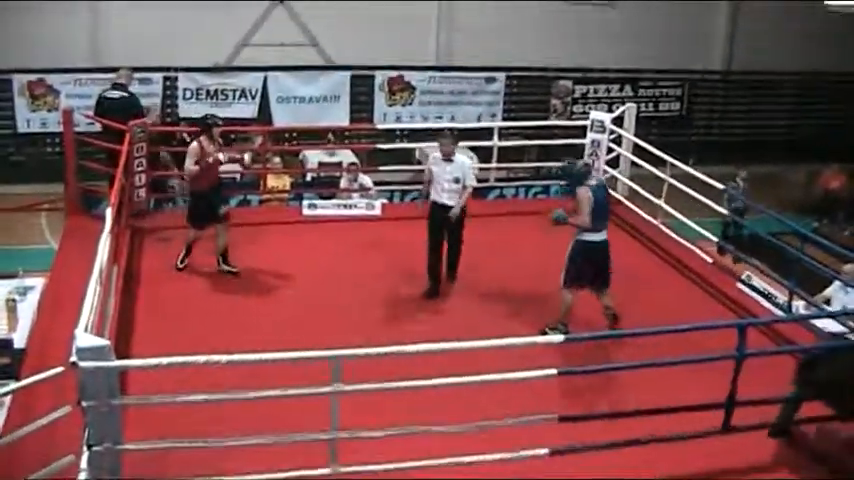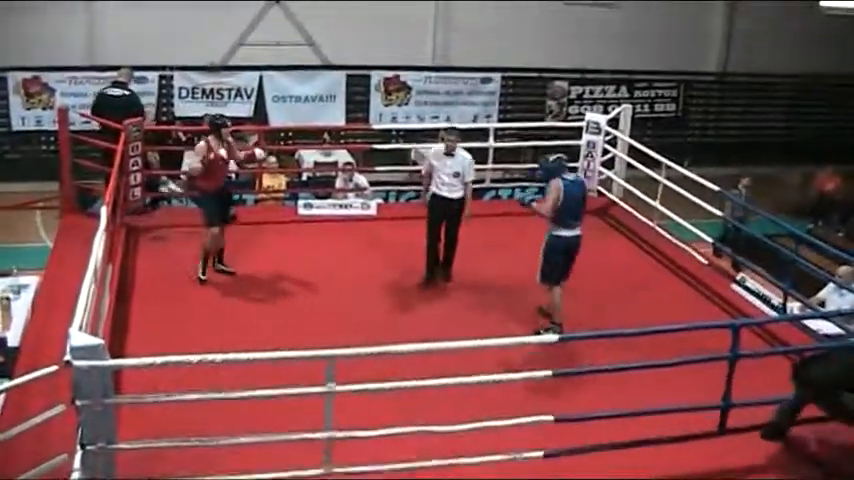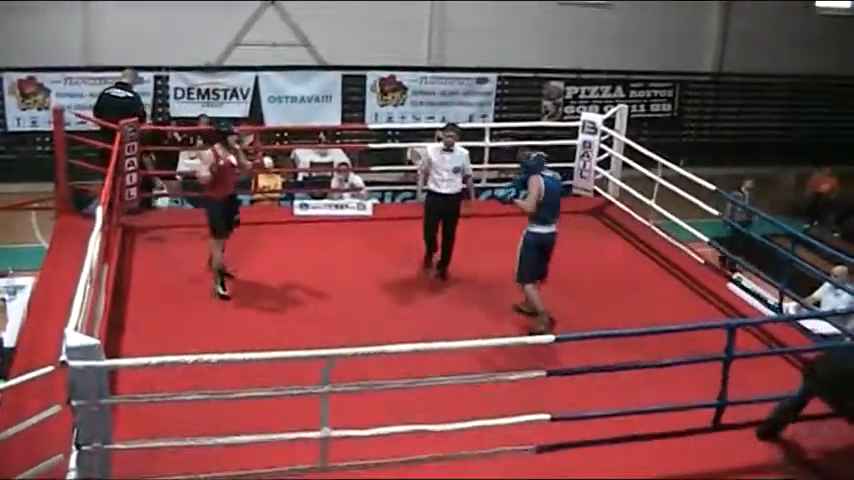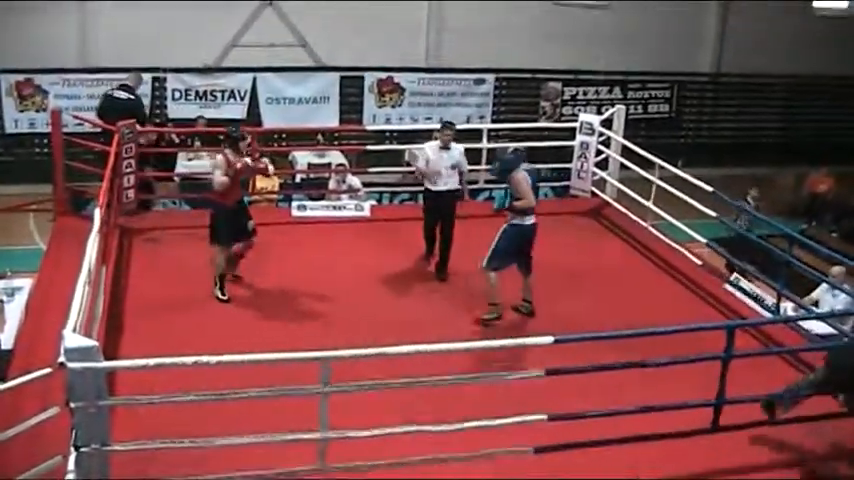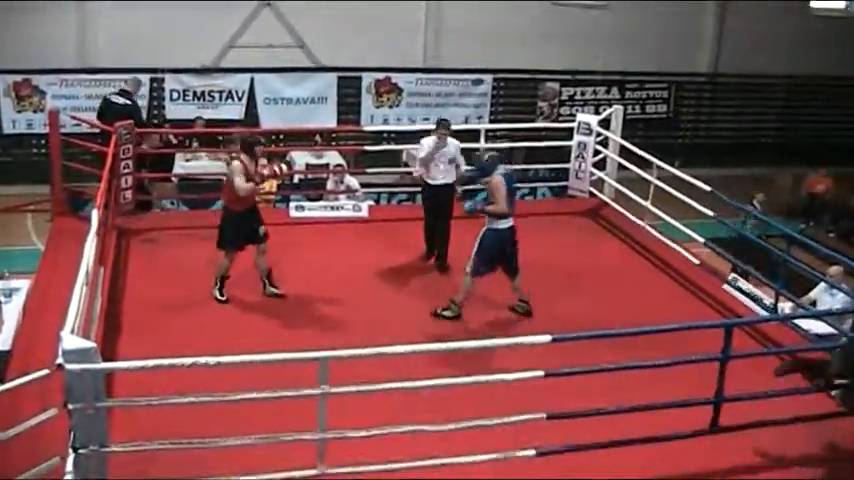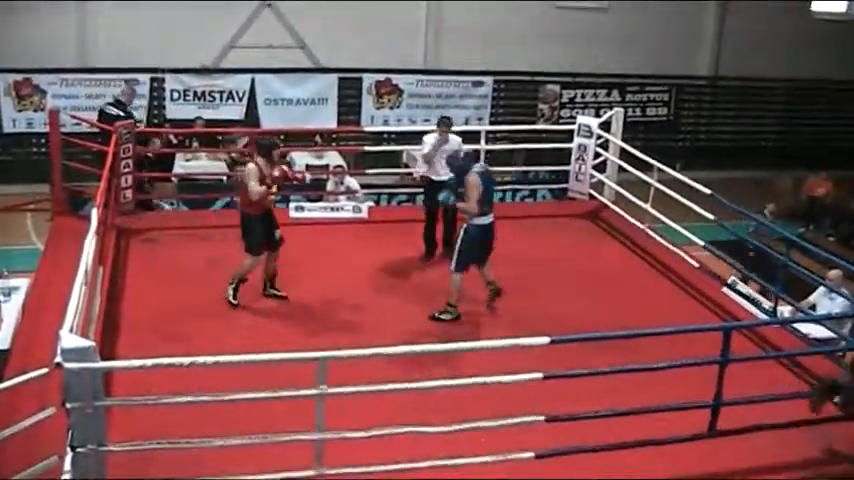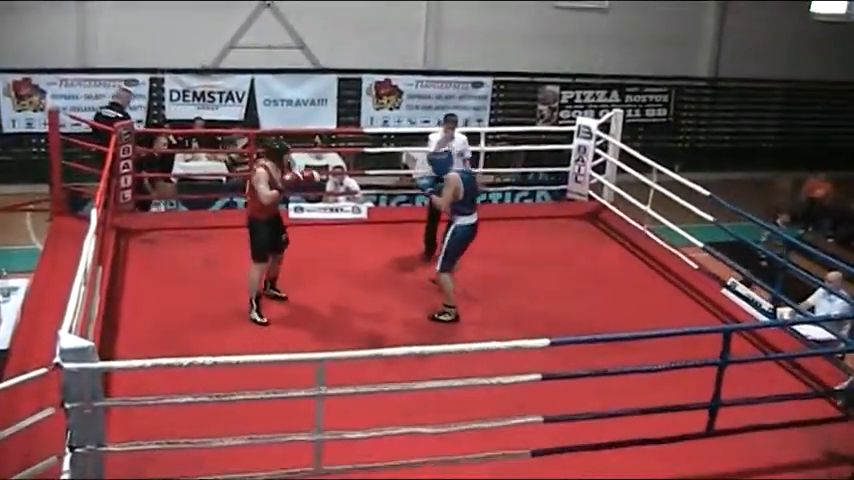
dt=0.2s
person 1, frame 1
left shoulder: (583, 191)
right shoulder: (600, 183)
left elbow: (585, 222)
left wrist: (567, 219)
left hip: (585, 242)
right hip: (602, 241)
left knee: (568, 285)
right knee: (599, 283)
left ankle: (561, 326)
right ankle: (610, 313)
person 1, frame 2
left shoulder: (555, 183)
right shoulder: (579, 180)
left elbow: (546, 211)
left wrist: (530, 202)
left hip: (558, 238)
right hip: (575, 236)
left knee: (553, 283)
right knee: (558, 276)
left ankle: (556, 325)
right ankle: (551, 309)
person 1, frame 3
left shoulder: (535, 179)
right shoulder: (556, 177)
left elbow: (529, 207)
left wrist: (512, 199)
left hip: (535, 234)
right hip: (550, 233)
left knee: (526, 280)
right knee: (537, 274)
left ankle: (545, 318)
right ankle: (530, 305)
person 1, frame 4
left shoulder: (518, 175)
right shoulder: (522, 170)
left elbow: (530, 202)
left wrist: (508, 205)
right wrist: (501, 173)
left hip: (517, 226)
right hip: (529, 225)
left knee: (490, 267)
right knee: (524, 267)
left ankle: (495, 308)
right ankle: (527, 304)
person 1, frame 5
left shoulder: (495, 180)
right shoulder: (504, 171)
left elbow: (502, 208)
left wrist: (480, 208)
right wrist: (479, 178)
left hip: (494, 231)
right hip: (508, 228)
left knee: (472, 271)
right knee: (511, 269)
left ankle: (455, 308)
right ankle: (524, 304)
person 1, frame 6
left shoulder: (471, 178)
right shoulder: (483, 168)
left elbow: (472, 209)
left wrist: (452, 202)
left hip: (475, 226)
right hip: (488, 223)
left knee: (457, 269)
right knee: (479, 260)
left ankle: (452, 309)
right ankle: (492, 286)
person 1, frame 7
left shoulder: (451, 177)
right shoulder: (465, 170)
left elbow: (443, 206)
right elbow: (476, 190)
left wrist: (430, 193)
left hip: (461, 226)
right hip: (471, 223)
left knee: (443, 268)
right knee: (449, 252)
left ankle: (451, 310)
right ankle: (443, 282)
person 2, frame 1
left shoulder: (218, 142)
right shoulder: (195, 147)
right elbow: (188, 171)
right wrist: (208, 163)
left hip: (215, 189)
right hip: (200, 192)
left knee: (221, 227)
right knee: (198, 229)
left ankle: (223, 262)
right ankle: (186, 253)
person 2, frame 2
left shoulder: (228, 142)
right shoulder: (203, 146)
left elbow: (238, 157)
right elbow: (193, 170)
left wrist: (252, 155)
right wrist: (209, 160)
left hip: (223, 190)
right hip: (207, 192)
left knee: (221, 229)
right knee: (213, 230)
left ankle: (218, 262)
right ankle: (204, 263)
person 2, frame 3
left shoulder: (235, 150)
right shoulder: (209, 154)
left elbow: (245, 166)
right elbow: (202, 178)
right wrist: (219, 167)
left hip: (230, 198)
right hip: (214, 200)
left knee: (225, 236)
right knee: (219, 240)
left ankle: (215, 264)
right ankle: (219, 282)
person 2, frame 4
left shoulder: (241, 156)
right shoulder: (221, 159)
left elbow: (248, 173)
right elbow: (218, 185)
left wrist: (262, 168)
right wrist: (236, 170)
left hip: (238, 204)
right hip: (223, 208)
left knee: (249, 240)
right knee: (223, 247)
left ankle: (230, 266)
right ankle: (219, 285)
person 2, frame 5
left shoulder: (254, 161)
right shoulder: (236, 165)
right elbow: (243, 191)
left wrist: (273, 171)
right wrist: (262, 177)
left hip: (250, 209)
right hip: (234, 212)
left knee: (262, 247)
right knee: (230, 253)
left ankle: (268, 285)
right ankle: (218, 286)
person 2, frame 6
left shoulder: (269, 164)
right shoulder: (252, 168)
left elbow: (271, 188)
right elbow: (255, 195)
right wrist: (273, 182)
left hip: (265, 212)
right hip: (251, 216)
left knee: (274, 252)
right knee: (255, 258)
left ankle: (269, 287)
right ankle: (233, 285)
person 2, frame 7
left shoulder: (279, 168)
right shoulder: (261, 171)
left elbow: (281, 186)
right elbow: (265, 198)
left wrist: (303, 177)
right wrist: (285, 184)
left hip: (272, 216)
right hip: (258, 220)
left knee: (278, 254)
right knee: (260, 263)
left ankle: (269, 288)
right ankle: (254, 307)
person 3, frame 1
left shoulder: (465, 163)
right shoulder: (432, 160)
left elbow: (468, 188)
left wrist: (459, 207)
right wrist: (425, 199)
left hip: (456, 209)
right hip: (437, 207)
left knee: (455, 245)
right knee: (434, 247)
left ankle: (452, 271)
right ankle: (434, 285)
person 3, frame 2
left shoulder: (466, 159)
right shoulder: (433, 153)
left elbow: (468, 184)
right elbow: (427, 174)
left wrist: (468, 207)
right wrist: (425, 191)
left hip: (456, 202)
right hip: (437, 199)
left knee: (451, 237)
right knee: (432, 236)
left ankle: (446, 268)
right ankle: (431, 272)
person 3, frame 3
left shoulder: (463, 154)
right shoulder: (431, 150)
left elbow: (468, 176)
right elbow: (422, 171)
left wrist: (472, 196)
right wrist: (419, 191)
left hip: (453, 197)
right hip: (433, 196)
left knee: (449, 234)
right knee: (429, 230)
left ankle: (443, 267)
right ankle: (429, 255)
person 3, frame 4
left shoulder: (459, 150)
right shoulder: (428, 148)
left elbow: (463, 172)
right elbow: (418, 168)
left wrist: (465, 192)
right wrist: (429, 172)
left hip: (450, 194)
right hip: (431, 192)
left knee: (447, 231)
right knee: (429, 226)
left ankle: (442, 267)
right ankle: (429, 250)
person 3, frame 5
left shoulder: (455, 145)
right shoulder: (426, 142)
left elbow: (459, 166)
right elbow: (422, 163)
left wrist: (458, 185)
right wrist: (436, 149)
left hip: (447, 187)
right hip: (430, 186)
left knee: (444, 224)
right knee: (430, 220)
left ankle: (442, 259)
right ankle: (430, 249)
person 3, frame 6
left shoulder: (456, 141)
right shoulder: (428, 139)
right elbow: (425, 160)
right wrist: (437, 145)
right hip: (432, 182)
left knee: (450, 217)
right knee: (430, 216)
left ankle: (447, 248)
right ankle: (430, 248)
person 3, frame 7
left shoulder: (462, 139)
right shoulder: (434, 138)
left elbow: (466, 160)
right wrist: (441, 142)
right hip: (438, 181)
right knee: (433, 214)
right ankle: (429, 249)
